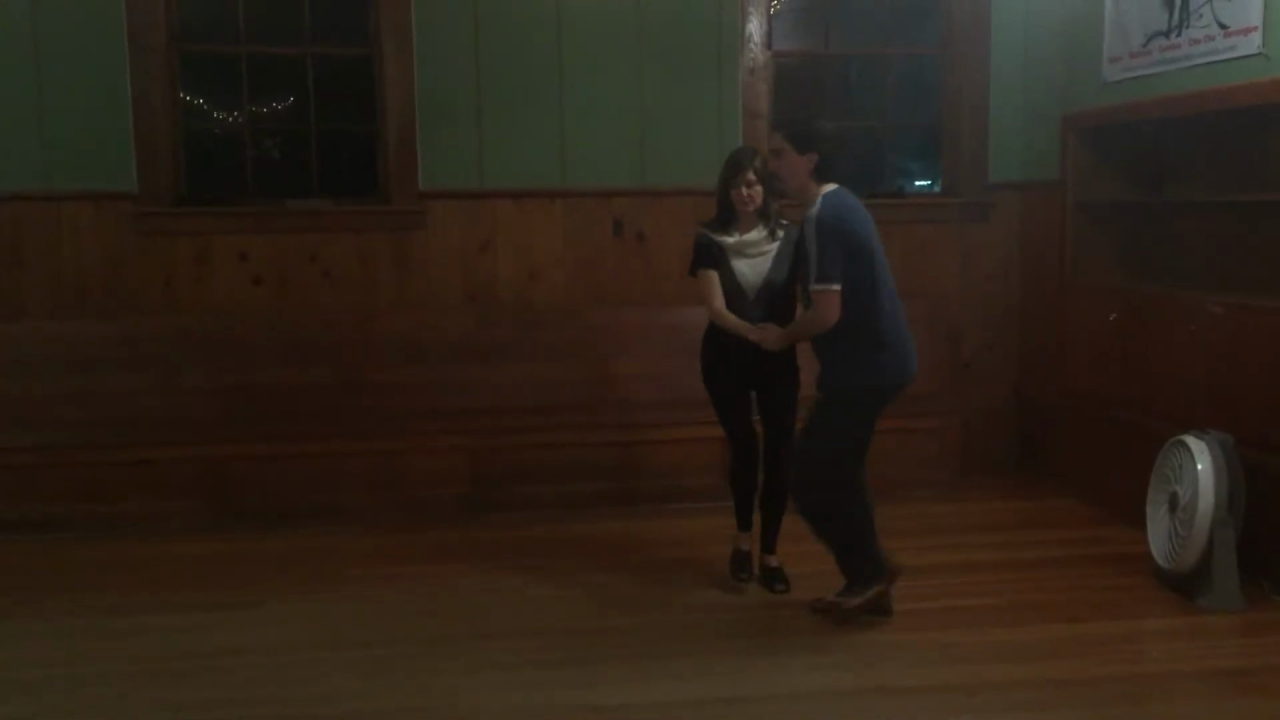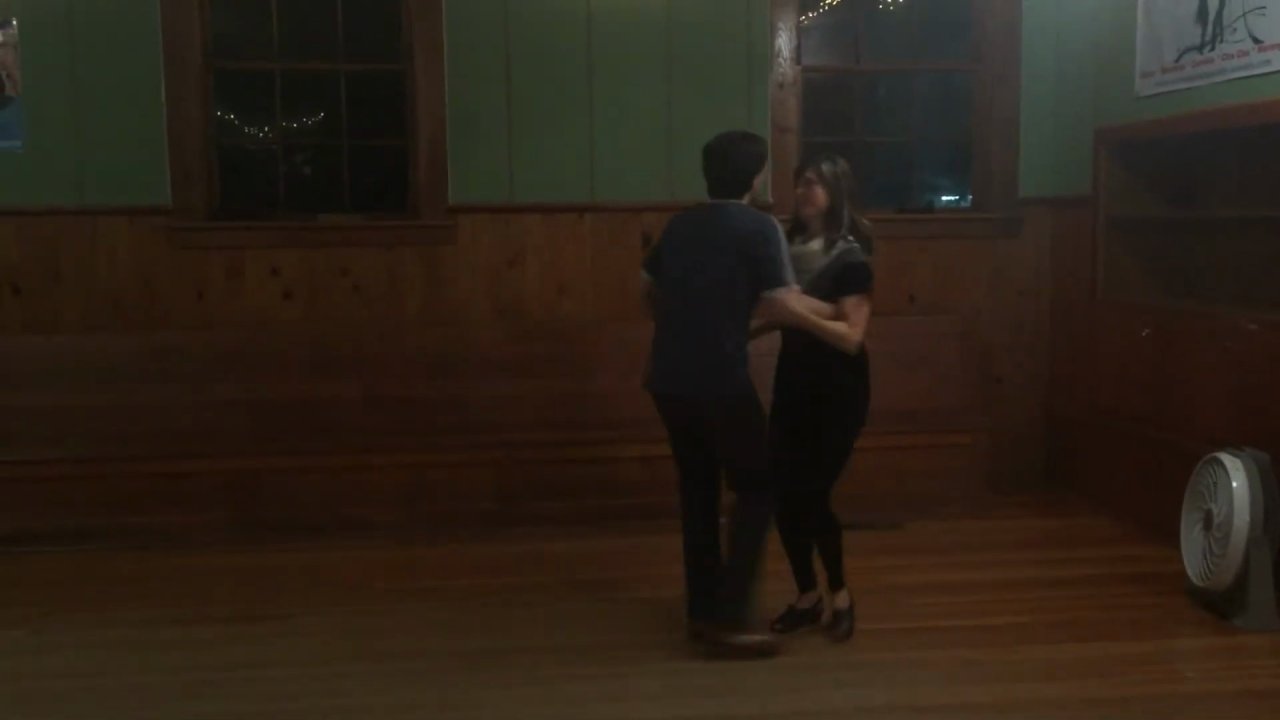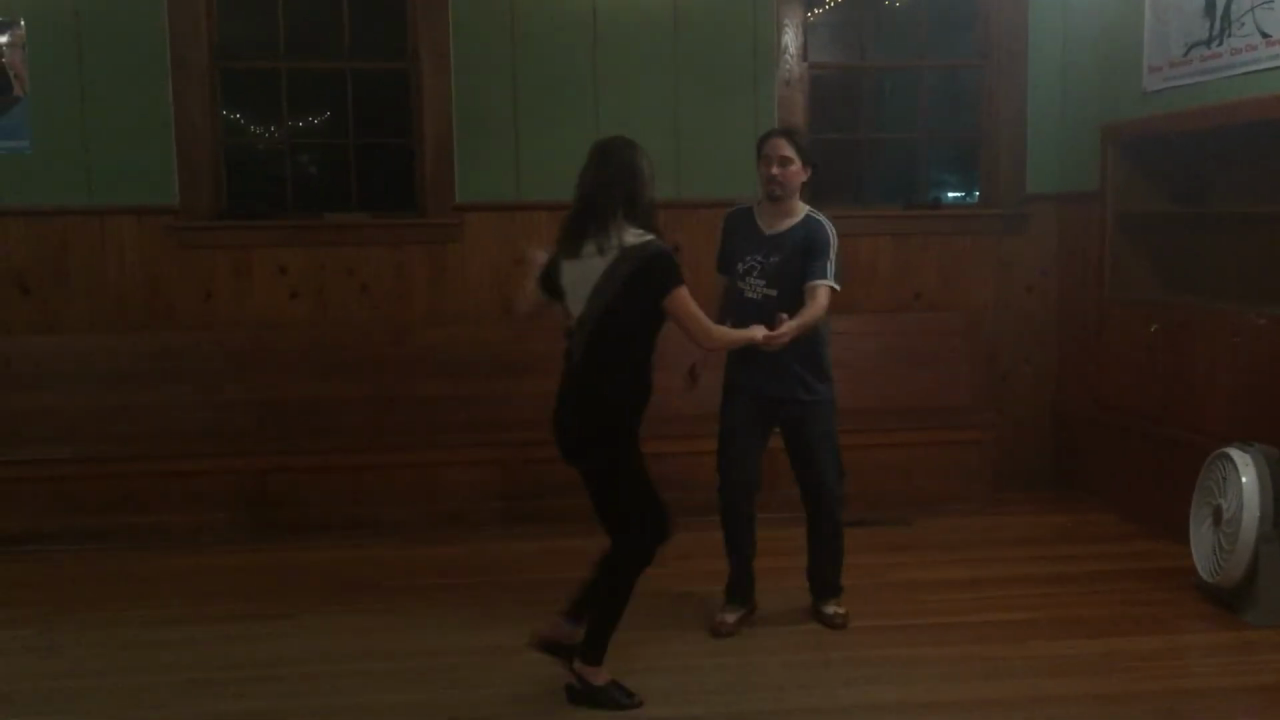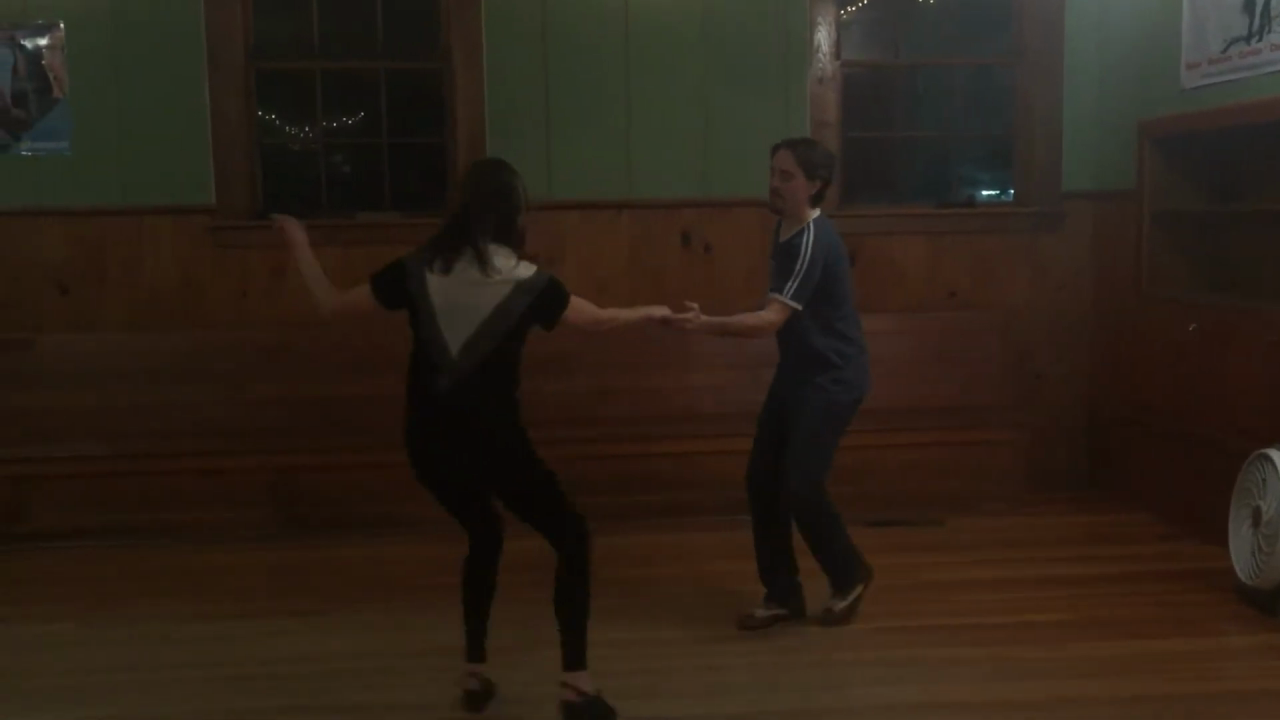
dt=1s
person 1, frame 1
left shoulder: (789, 239)
right shoulder: (709, 242)
right elbow: (716, 309)
right wrist: (754, 333)
left hip: (779, 361)
right hip: (727, 359)
left knee: (779, 453)
right knee: (744, 447)
left ankle: (770, 553)
right ankle: (743, 537)
person 1, frame 2
left shoulder: (850, 259)
right shoulder: (789, 248)
left elbow: (852, 338)
left wrist: (800, 314)
right wrist: (751, 330)
left hip: (840, 391)
right hip: (794, 383)
left knee: (810, 495)
right knee: (782, 490)
left ankle: (839, 595)
right ankle: (806, 596)
person 1, frame 3
left shoulder: (570, 253)
right shoulder: (647, 255)
left elbow: (528, 302)
right elbow: (705, 336)
left wrist: (536, 265)
right wrist: (753, 333)
left hip: (581, 411)
right hip: (605, 419)
left knee: (646, 525)
right knee: (632, 538)
left ankle: (567, 628)
right ankle: (587, 670)
person 1, frame 4
left shoulder: (418, 270)
right shoulder: (528, 283)
left elbow: (333, 304)
right elbow: (599, 319)
left wrist: (300, 246)
right wrist: (652, 311)
left hip: (430, 441)
right hip: (494, 439)
left knee: (485, 539)
right knee: (573, 540)
left ankle: (476, 672)
person 2, frame 1
left shoulder: (821, 218)
right shoulder: (837, 206)
left elbow: (826, 314)
left wrist: (782, 336)
left hip: (867, 368)
right hip: (869, 363)
left knee: (808, 474)
right knee: (838, 472)
left ankle: (870, 573)
right ankle: (866, 584)
person 2, frame 2
left shoulder: (681, 225)
right shoulder: (759, 228)
left elbow: (651, 295)
right elbow: (785, 308)
right wrist: (839, 311)
left hip: (667, 379)
right hip: (721, 382)
left knee: (698, 492)
right knee: (756, 491)
left ankle: (705, 610)
right ankle: (727, 619)
person 2, frame 3
left shoulder: (818, 231)
right shoulder: (735, 223)
left elbow: (819, 302)
left wrist: (792, 329)
left hip: (806, 383)
right hip: (745, 380)
left knee: (823, 489)
right knee: (736, 488)
left ankle: (826, 593)
right ankle: (739, 596)
person 2, frame 4
left shoulder: (814, 241)
right shoulder: (785, 229)
left elbow: (772, 319)
left wrist: (706, 324)
left hip: (831, 381)
right hip: (795, 376)
left knee: (799, 486)
right knee: (762, 481)
left ankle: (850, 575)
right ankle: (783, 595)
